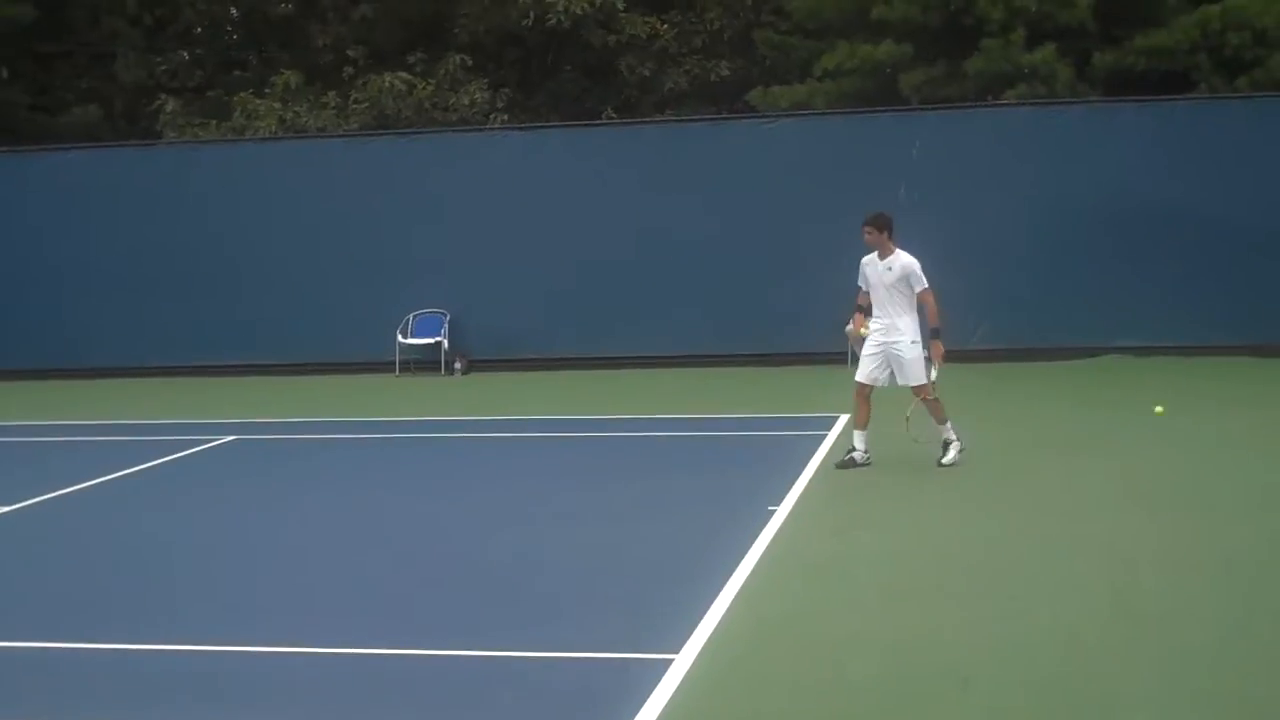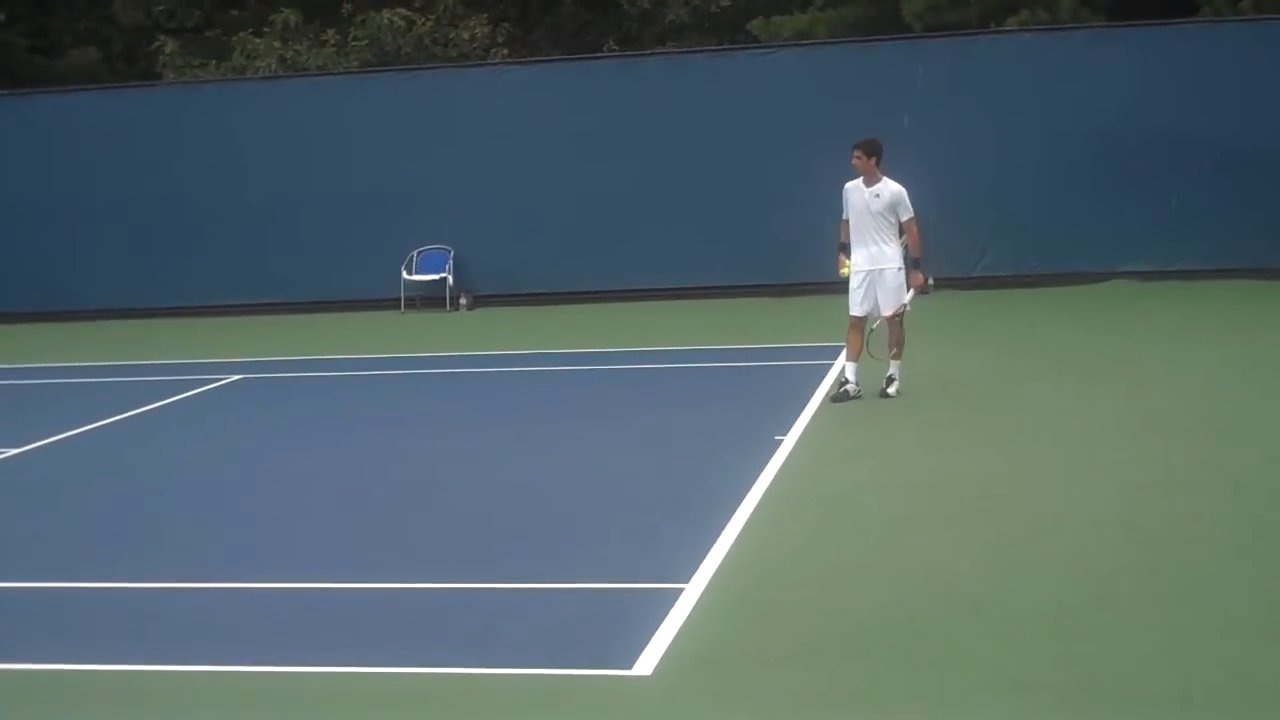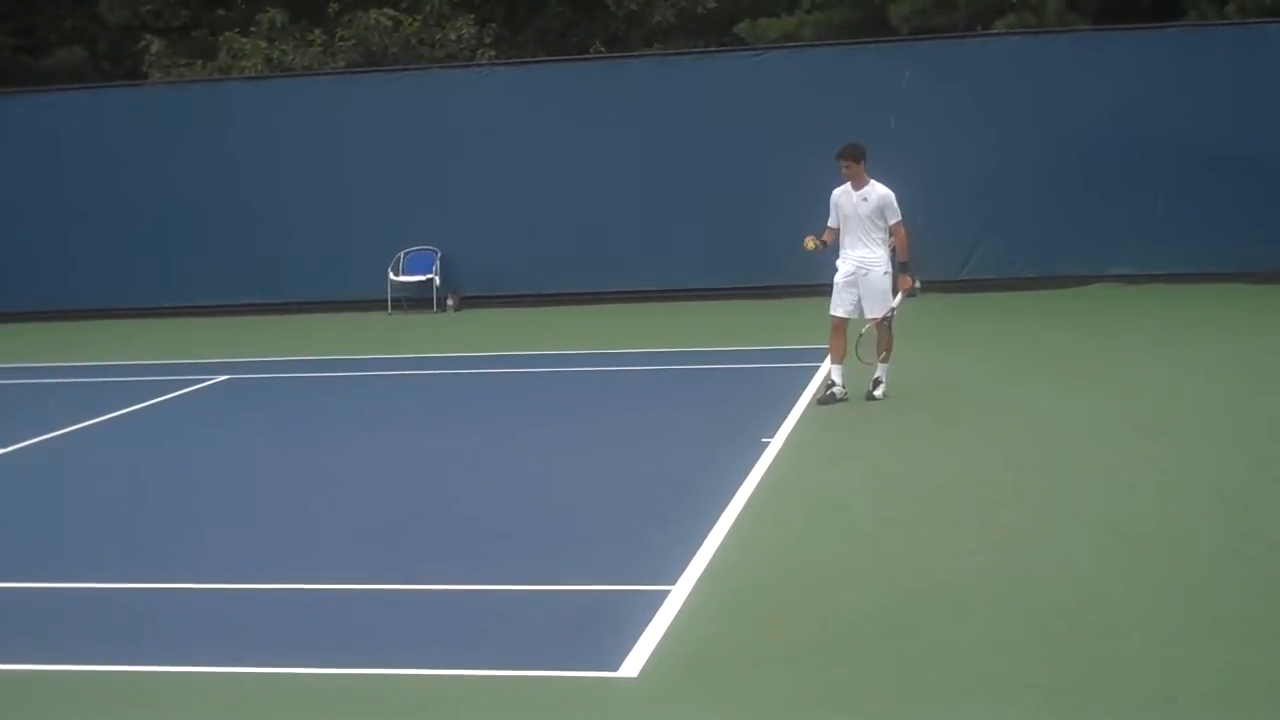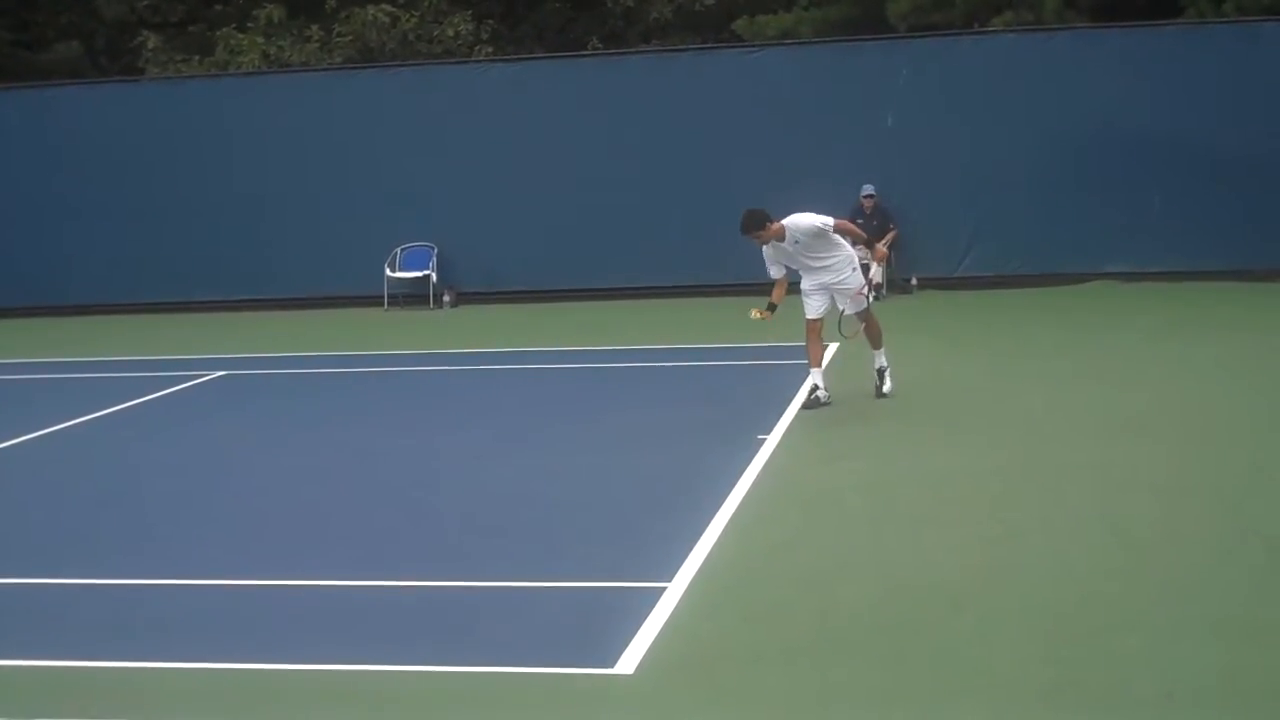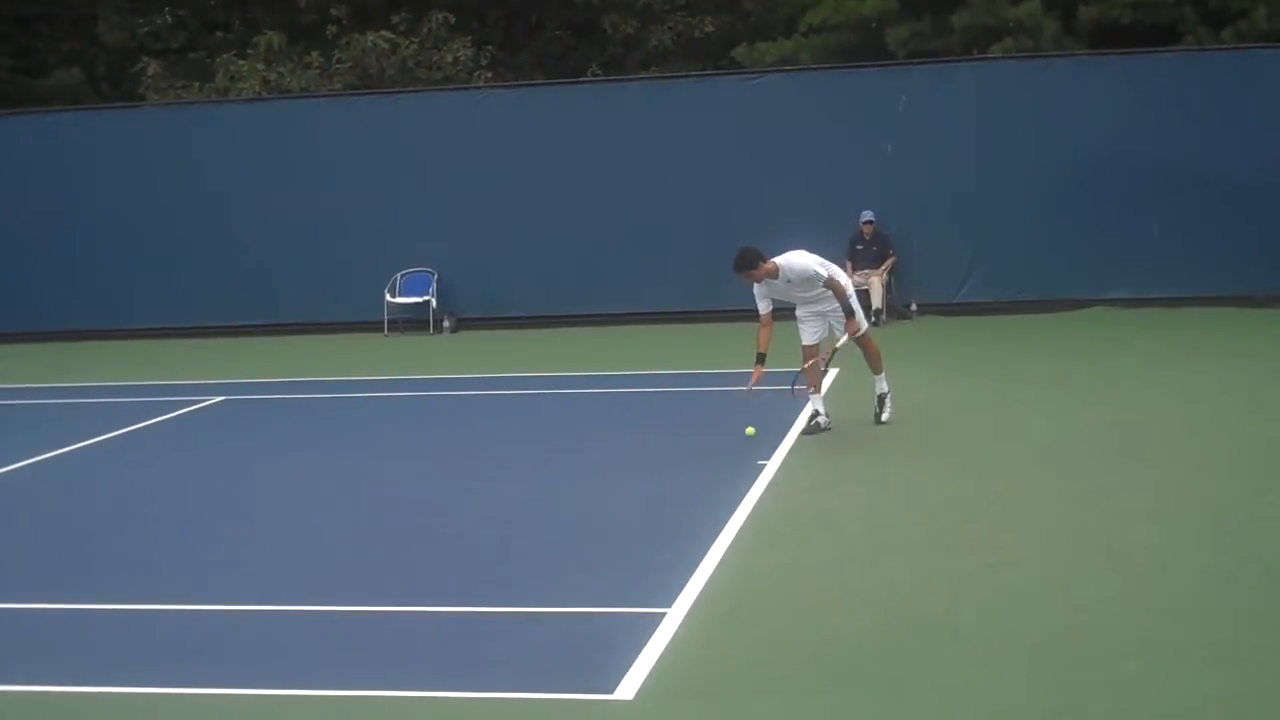
dt=1s
person 1, frame 1
left shoulder: (907, 263)
right shoulder: (866, 263)
left elbow: (928, 301)
left wrist: (935, 339)
right wrist: (858, 315)
left hip: (905, 338)
right hip: (876, 338)
left knee: (923, 391)
right knee: (861, 390)
left ankle: (951, 440)
right ankle: (860, 450)
person 1, frame 2
left shoulder: (895, 191)
right shoulder: (849, 189)
left elbow: (911, 231)
left wrist: (916, 268)
right wrist: (843, 252)
left hip: (890, 266)
right hip: (860, 267)
left knee: (894, 320)
right knee: (855, 322)
left ankle: (893, 376)
right ankle: (850, 381)
person 1, frame 3
left shoulder: (883, 194)
right shoulder: (837, 195)
left elbow: (898, 233)
left wrist: (904, 271)
right wrist: (819, 242)
left hip: (876, 268)
right hip: (847, 268)
left knee: (882, 324)
right knee: (837, 323)
left ankle: (880, 378)
right ankle: (837, 384)
person 1, frame 4
left shoulder: (802, 223)
right shoulder: (770, 251)
left elbow: (844, 226)
right elbow: (781, 284)
left wrist: (872, 246)
right wrist: (768, 310)
left hip: (843, 267)
right hip: (813, 278)
left knee: (866, 316)
right knee: (812, 327)
left ankle: (881, 367)
right ankle: (819, 388)
person 1, frame 5
left shoulder: (796, 264)
right shoulder: (761, 288)
left elbow: (835, 285)
right elbow: (765, 325)
left wrist: (850, 318)
right wrist: (759, 364)
left hip: (836, 294)
right hip: (807, 305)
left knee: (863, 341)
right knee: (809, 354)
left ankle: (882, 392)
right ankle: (820, 415)
